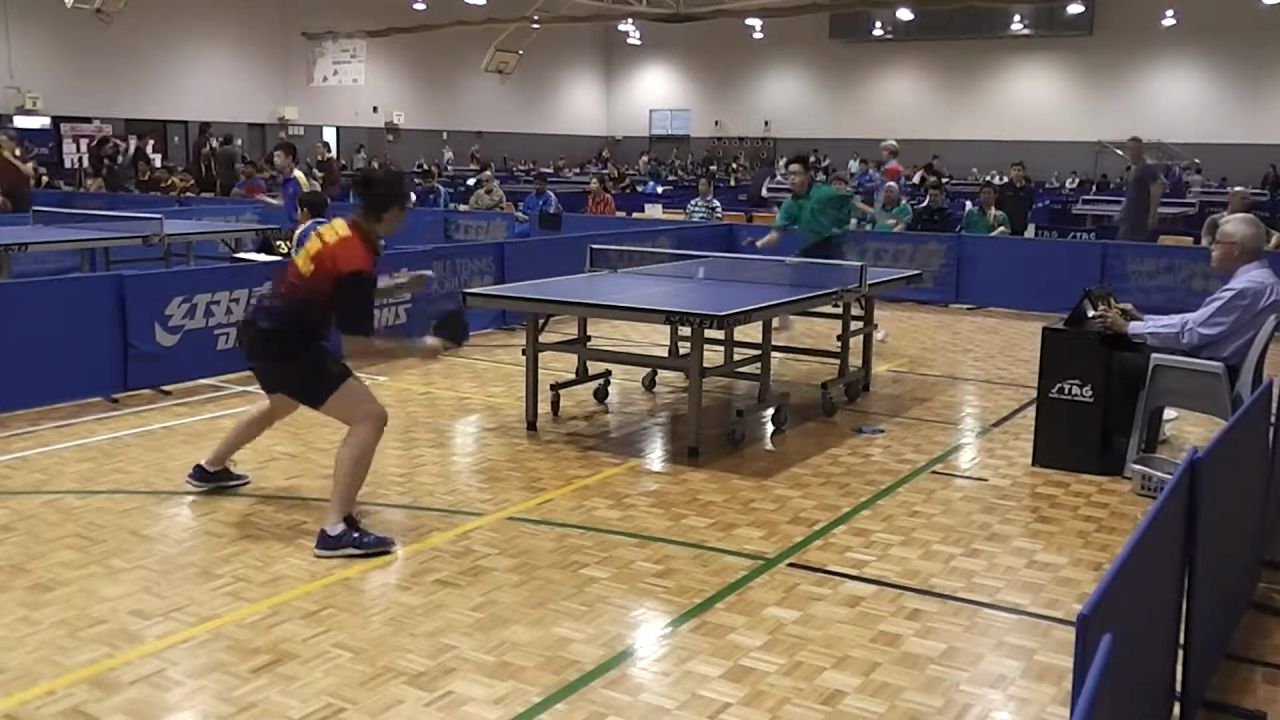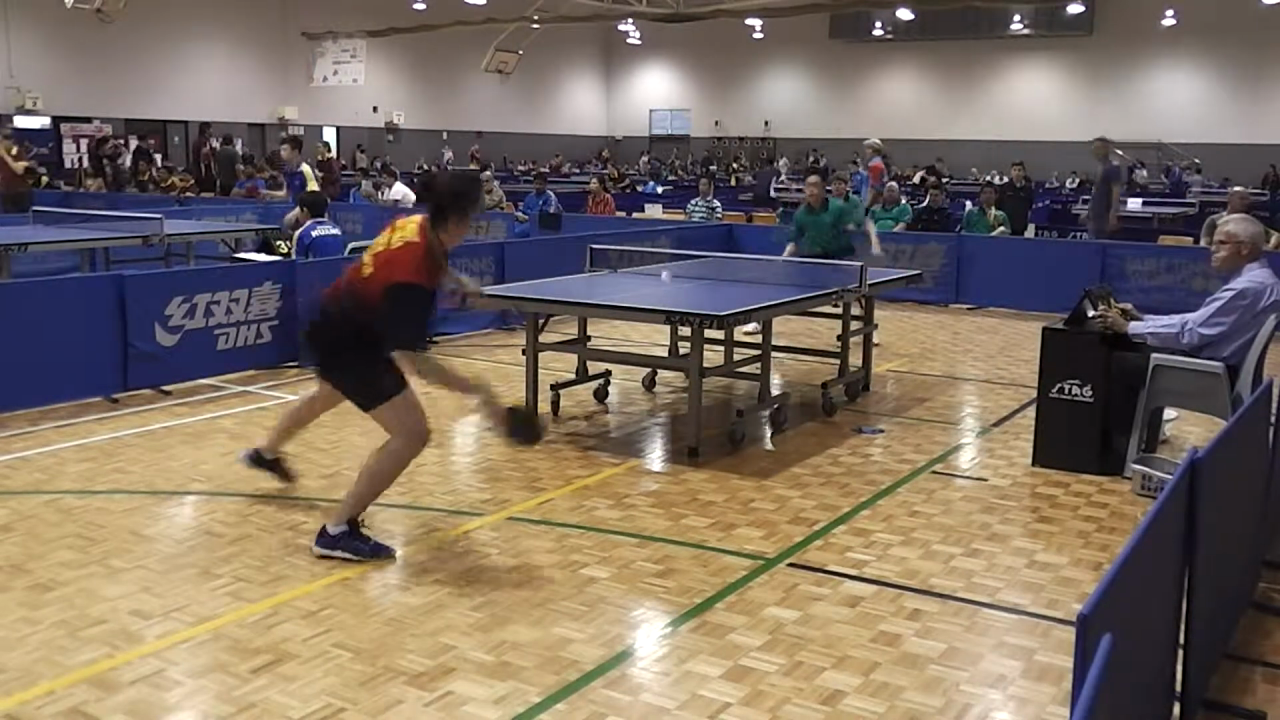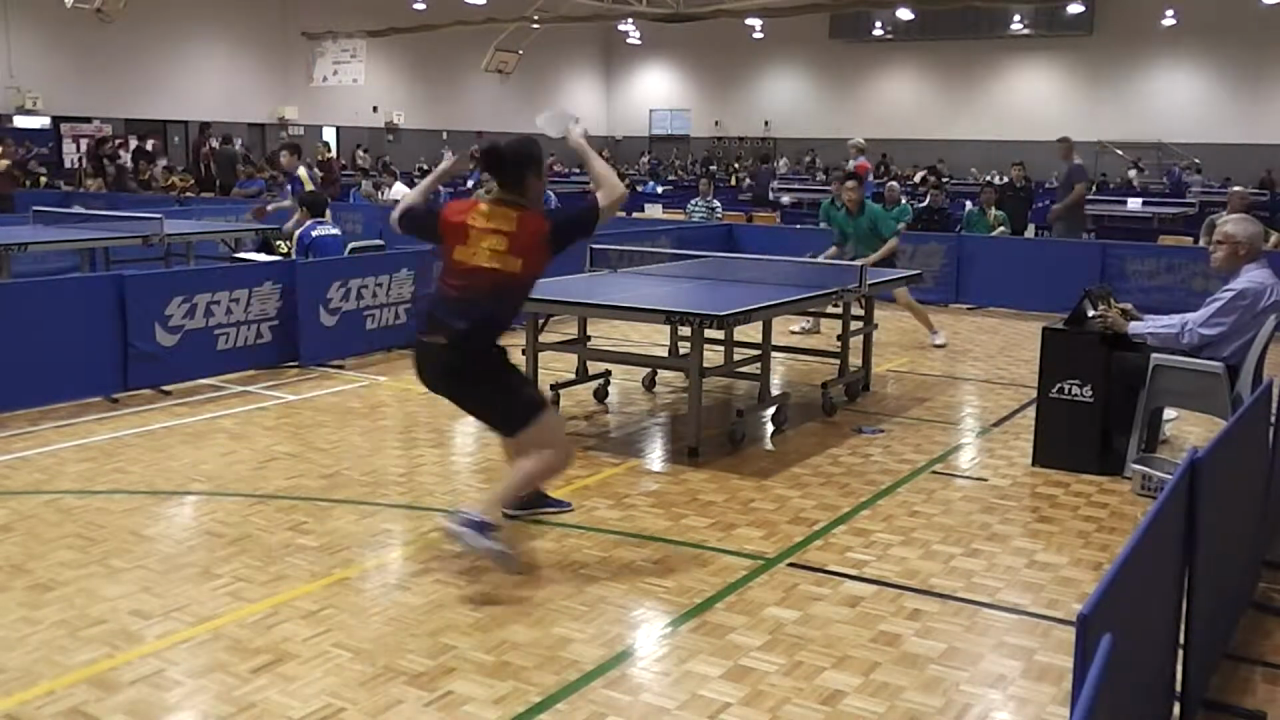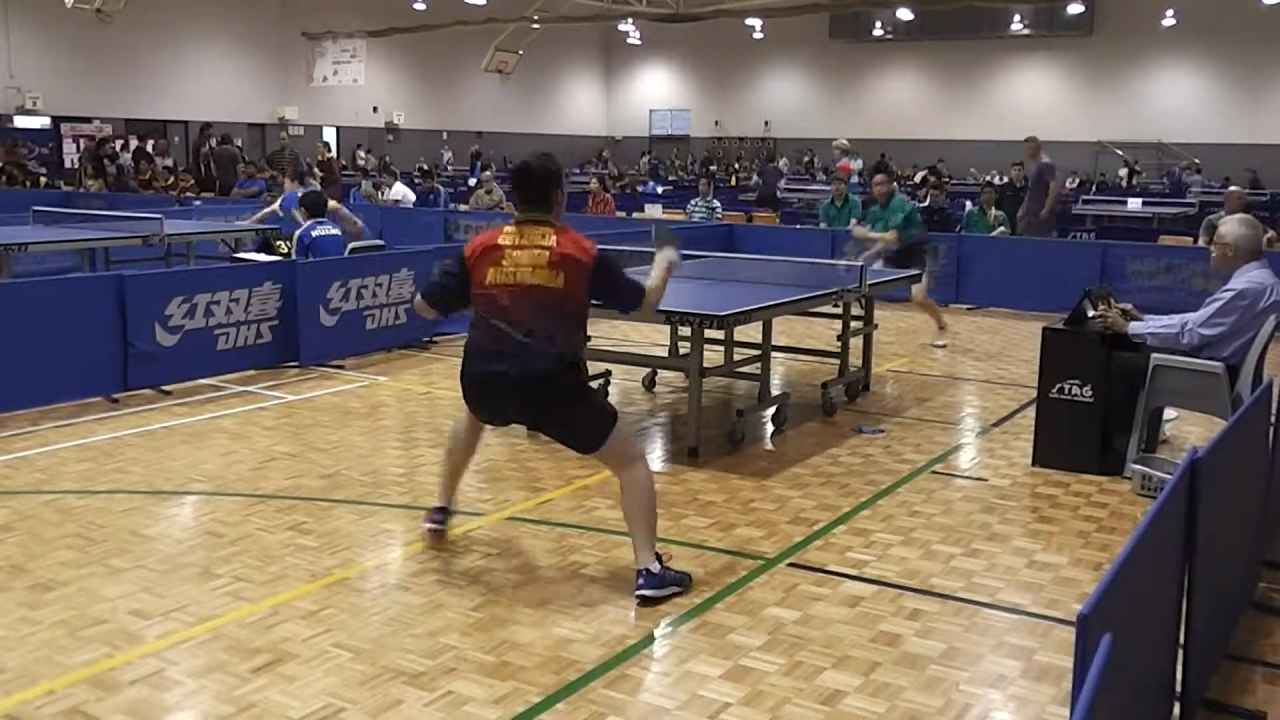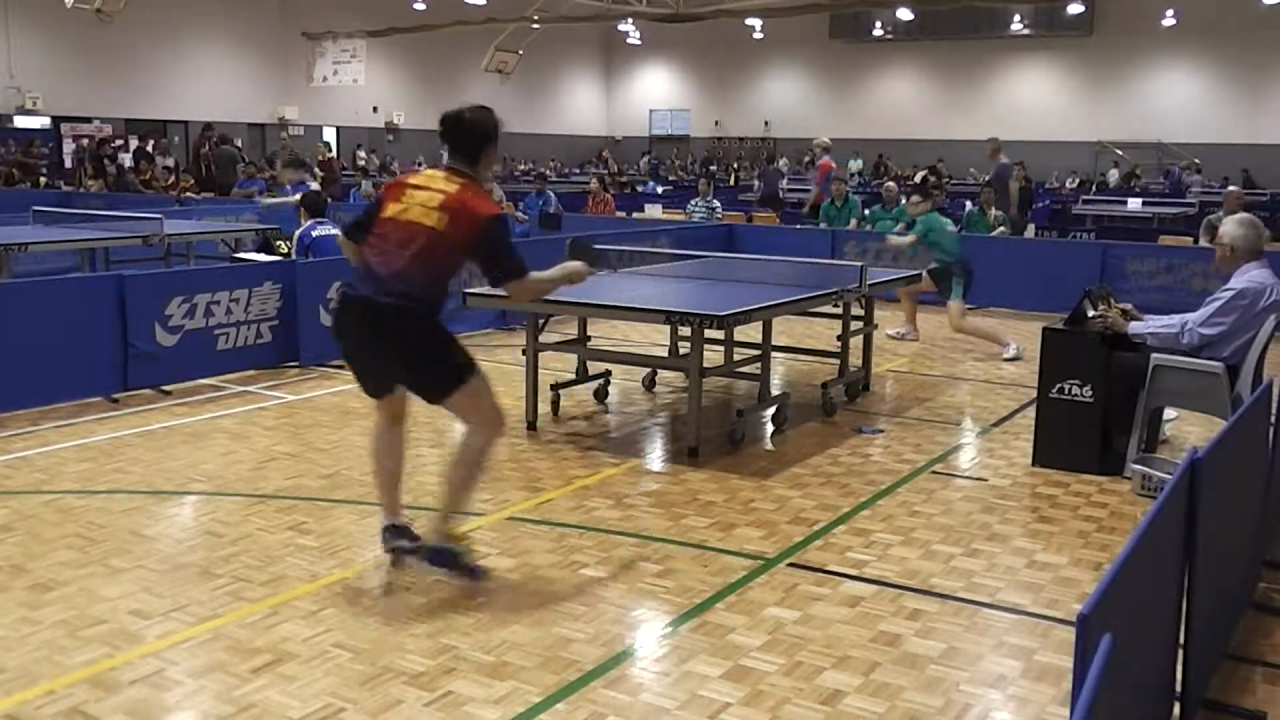
dt=0.3s
person 1, frame 1
left shoulder: (338, 230)
right shoulder: (356, 263)
right elbow: (356, 348)
left wrist: (401, 286)
right wrist: (418, 347)
left hip: (261, 333)
right hip: (285, 342)
left knee: (279, 406)
right knee: (370, 418)
left ankle: (209, 468)
right ankle: (336, 530)
person 1, frame 2
left shoulder: (419, 225)
right shoulder: (414, 279)
right elbow: (412, 361)
left wrist: (469, 289)
right wrist: (482, 392)
left hip: (333, 324)
right hip: (345, 344)
left knee: (331, 393)
right knee: (412, 432)
left ankle: (268, 452)
right ankle: (337, 530)
person 1, frame 3
left shoulder: (458, 214)
right shoulder: (546, 228)
left elbow: (398, 220)
right elbow: (614, 194)
left wrist: (438, 174)
right wrist: (581, 145)
left hip: (430, 349)
right hip: (468, 355)
right knee: (557, 451)
left ankle: (524, 493)
right ankle: (480, 518)
person 1, frame 4
left shoulder: (480, 247)
right shoulder: (582, 253)
left elbow: (428, 307)
right elbow: (643, 300)
left wrist: (481, 307)
right wrist: (663, 266)
left hip: (484, 378)
right hip: (548, 384)
left knee: (473, 418)
right knee: (630, 462)
left ankle: (440, 511)
right ankle: (649, 569)
person 1, frame 5
left shoulder: (401, 185)
right shoulder: (481, 210)
left elbow: (351, 243)
right elbow: (521, 288)
right wrist: (568, 272)
left hip: (353, 313)
right hip: (406, 322)
left knee: (391, 411)
right knee: (487, 423)
left ankle: (394, 525)
right ankle: (442, 541)
person 2, frame 1
left shoulder: (1248, 287)
right shoulder: (1257, 279)
left elbow: (1190, 332)
right elbow: (1197, 320)
left wrist: (1129, 327)
right wrist: (1143, 318)
right hip: (1214, 364)
left knee: (1120, 364)
right knee: (1138, 352)
left ankle: (1123, 444)
right ankle: (1140, 437)
person 2, frame 2
left shoulder: (1249, 287)
right shoulder: (1255, 279)
left elbow: (1190, 332)
right elbow: (1196, 320)
left wrist: (1128, 327)
right wrist: (1143, 318)
right hip: (1214, 364)
left knee: (1120, 364)
right knee: (1137, 352)
left ankle: (1123, 444)
person 2, frame 3
left shoulder: (1249, 287)
right shoulder: (1255, 279)
left elbow: (1190, 332)
right elbow: (1196, 320)
left wrist: (1128, 328)
right wrist: (1142, 318)
right hip: (1212, 363)
left knee: (1119, 364)
right knee: (1133, 353)
left ankle: (1124, 444)
person 2, frame 4
left shoulder: (1249, 287)
right shoulder: (1258, 279)
left elbow: (1190, 332)
right elbow: (1197, 320)
left wrist: (1128, 328)
right wrist: (1143, 318)
right hip: (1215, 364)
left knee: (1119, 364)
right knee: (1137, 352)
left ankle: (1124, 446)
person 2, frame 5
left shoulder: (1248, 287)
right shoulder: (1258, 278)
left elbow: (1190, 332)
right elbow: (1198, 320)
left wrist: (1128, 328)
right wrist: (1143, 318)
right hip: (1213, 363)
left knee: (1120, 364)
right knee: (1137, 352)
left ankle: (1124, 444)
